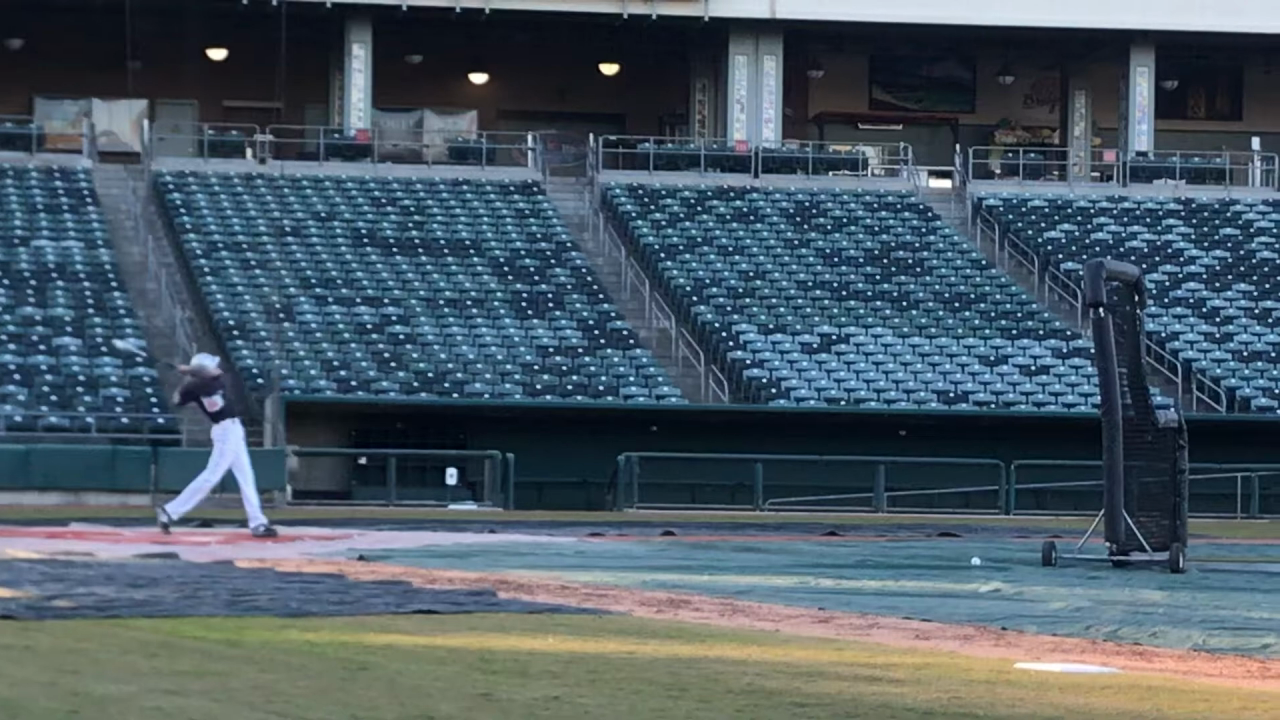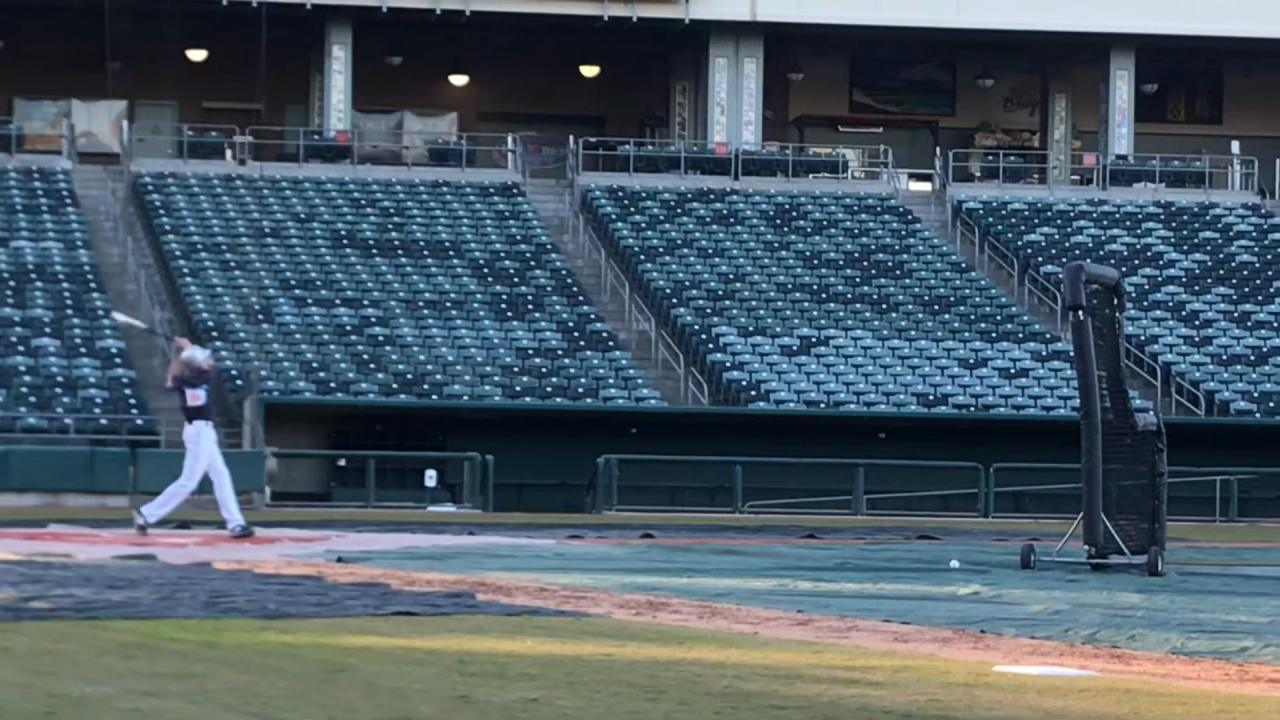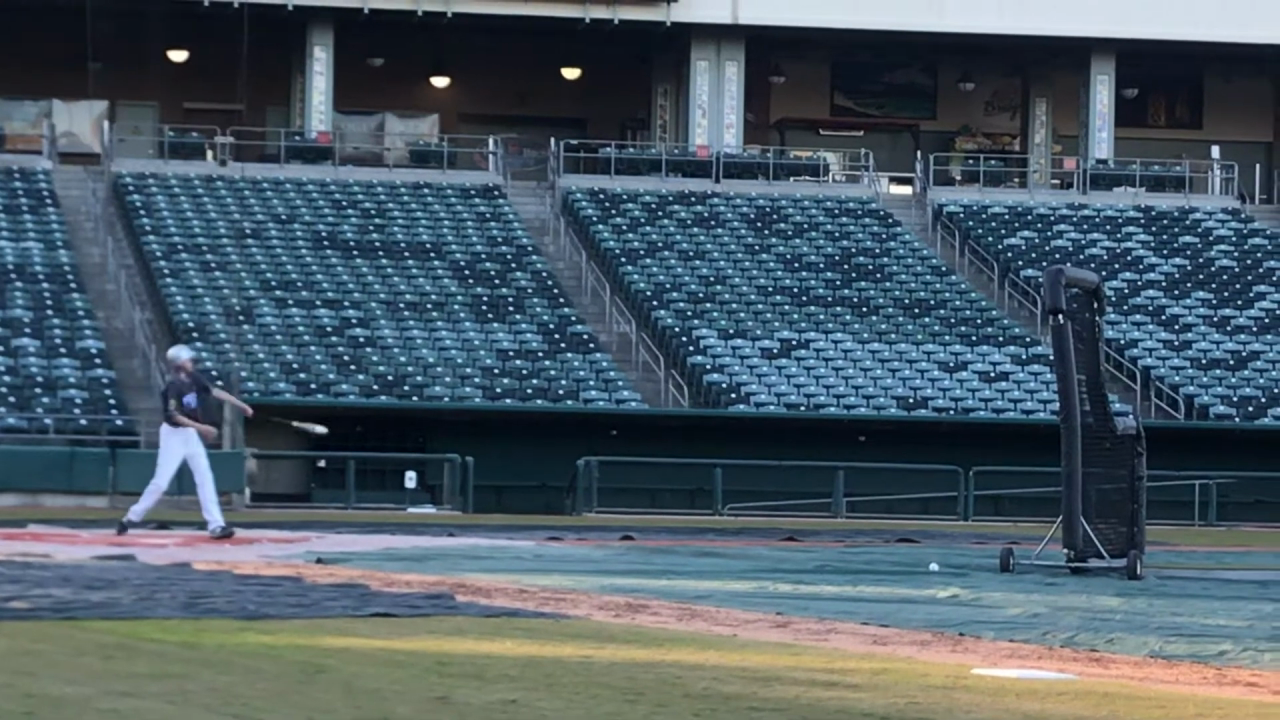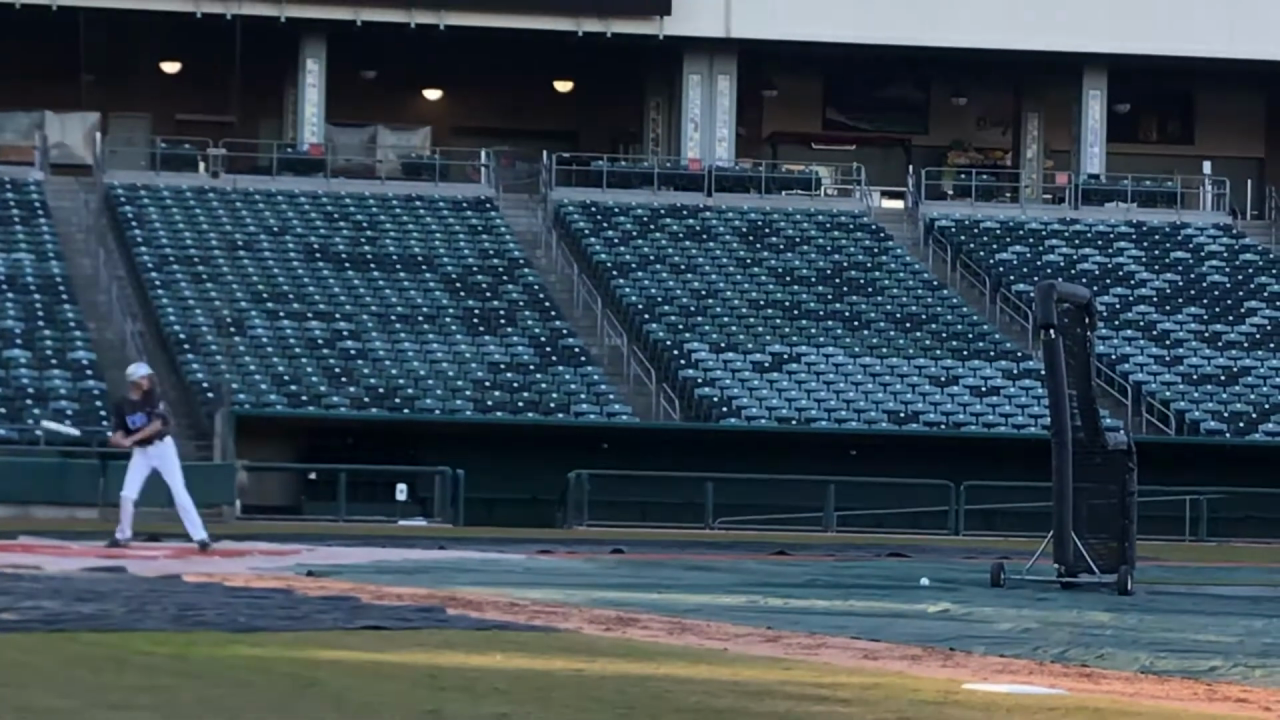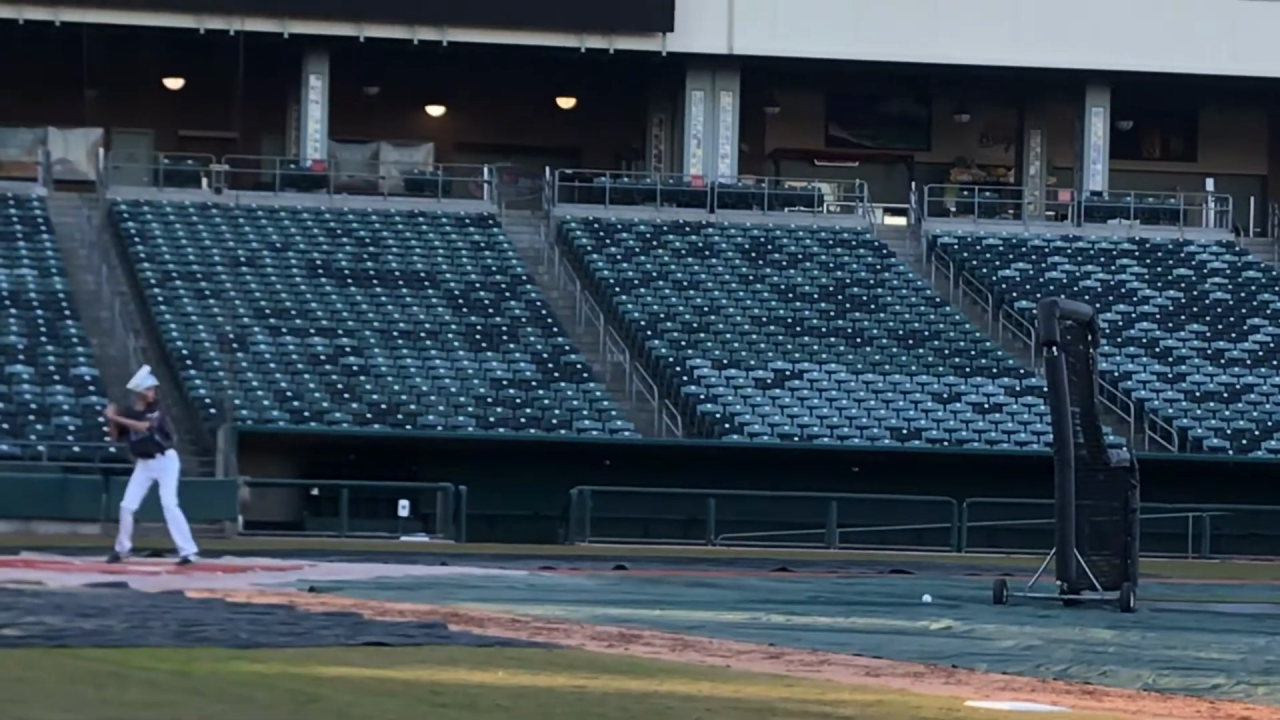
dt=0.5s
person 1, frame 1
left shoulder: (193, 387)
right shoulder: (218, 382)
left elbow: (176, 400)
left wrist: (190, 374)
right wrist: (189, 370)
left hip: (229, 430)
right hip: (228, 430)
left knee: (246, 476)
right knee: (211, 476)
left ankle: (257, 523)
right ankle: (170, 512)
person 1, frame 2
left shoulder: (183, 380)
right shoulder: (206, 377)
left elbow: (170, 379)
right elbow: (211, 364)
left wrist: (180, 354)
right wrist: (187, 346)
left hip: (200, 431)
right hip: (201, 432)
left knee: (222, 476)
right knee: (188, 482)
left ankle: (235, 524)
right ankle: (146, 515)
person 1, frame 3
left shoulder: (193, 378)
right shoulder: (173, 386)
left elbow: (214, 392)
right elbow: (174, 417)
left wrist: (239, 404)
right wrist: (201, 427)
left hip: (192, 433)
right hip: (173, 433)
left knee: (205, 477)
right knee: (161, 481)
left ankle: (217, 525)
right ankle: (133, 517)
person 1, frame 4
left shoulder: (152, 396)
right shoulder: (121, 404)
left elbow: (157, 423)
right elbow: (120, 431)
left wrist: (131, 439)
right wrist: (117, 439)
left hip: (163, 447)
right hip: (139, 451)
left knee: (178, 490)
right knee: (127, 494)
left ankle: (200, 537)
right ankle: (122, 536)
person 1, frame 5
left shoulder: (156, 408)
right shoulder: (128, 412)
left elbow: (143, 426)
right elbow: (116, 437)
left wrist: (114, 417)
right wrist: (112, 420)
left hip: (165, 460)
right hip: (143, 463)
left knee: (169, 504)
right knee: (127, 505)
left ankle: (188, 551)
right ankle: (122, 549)
